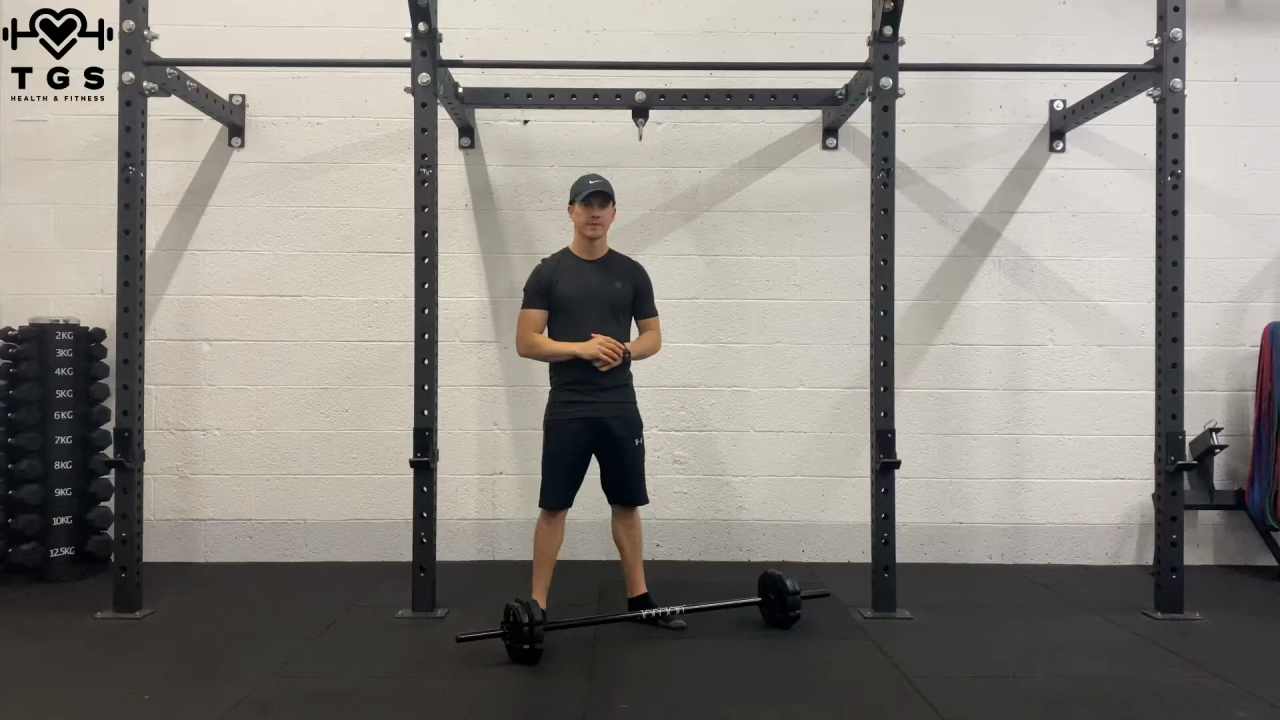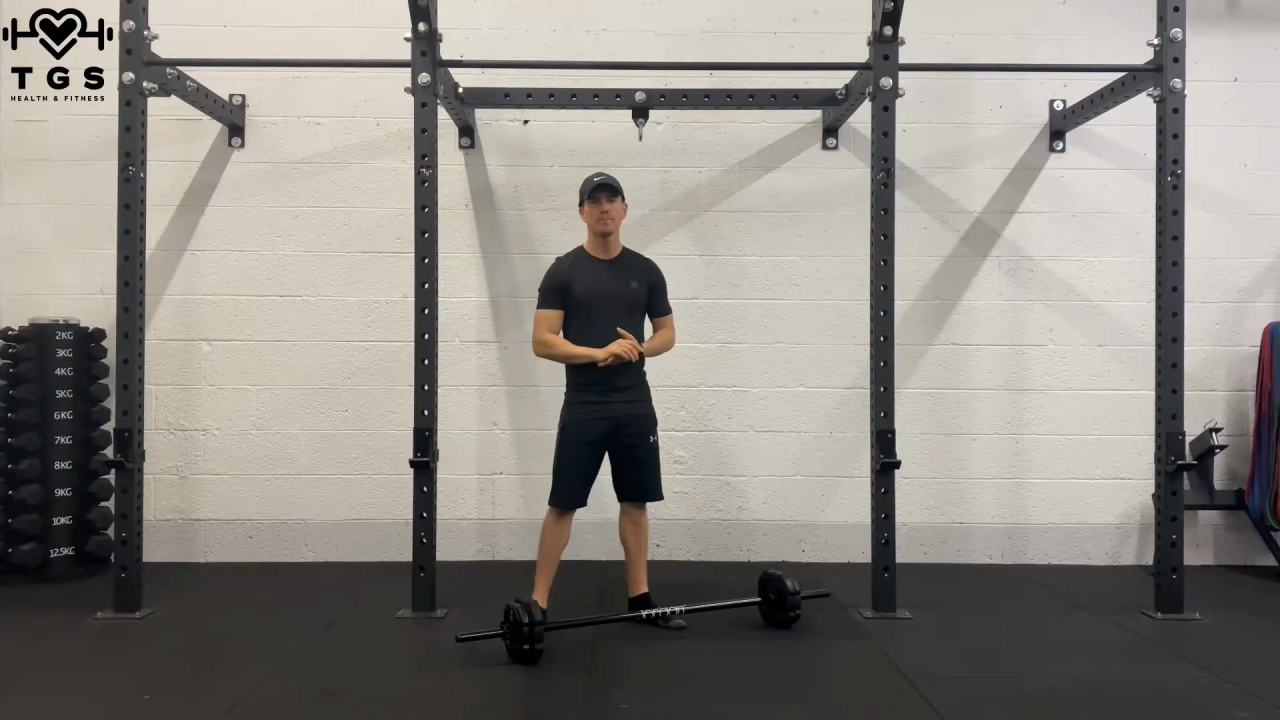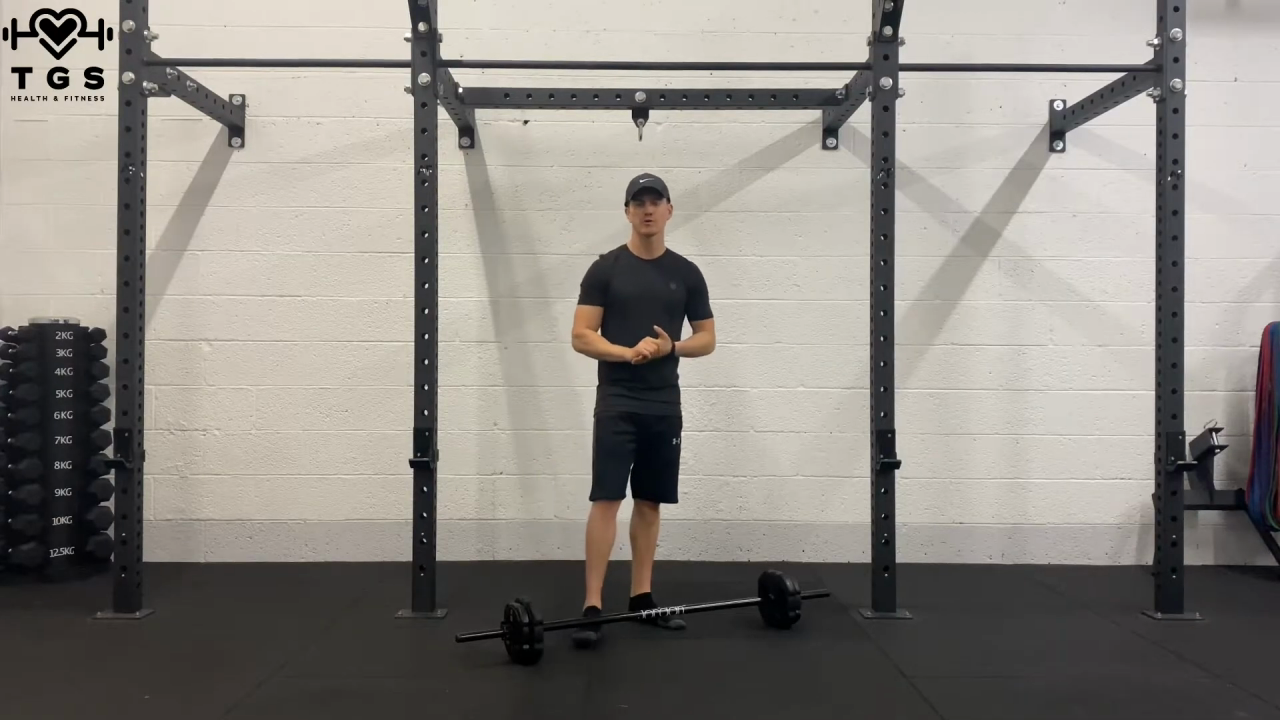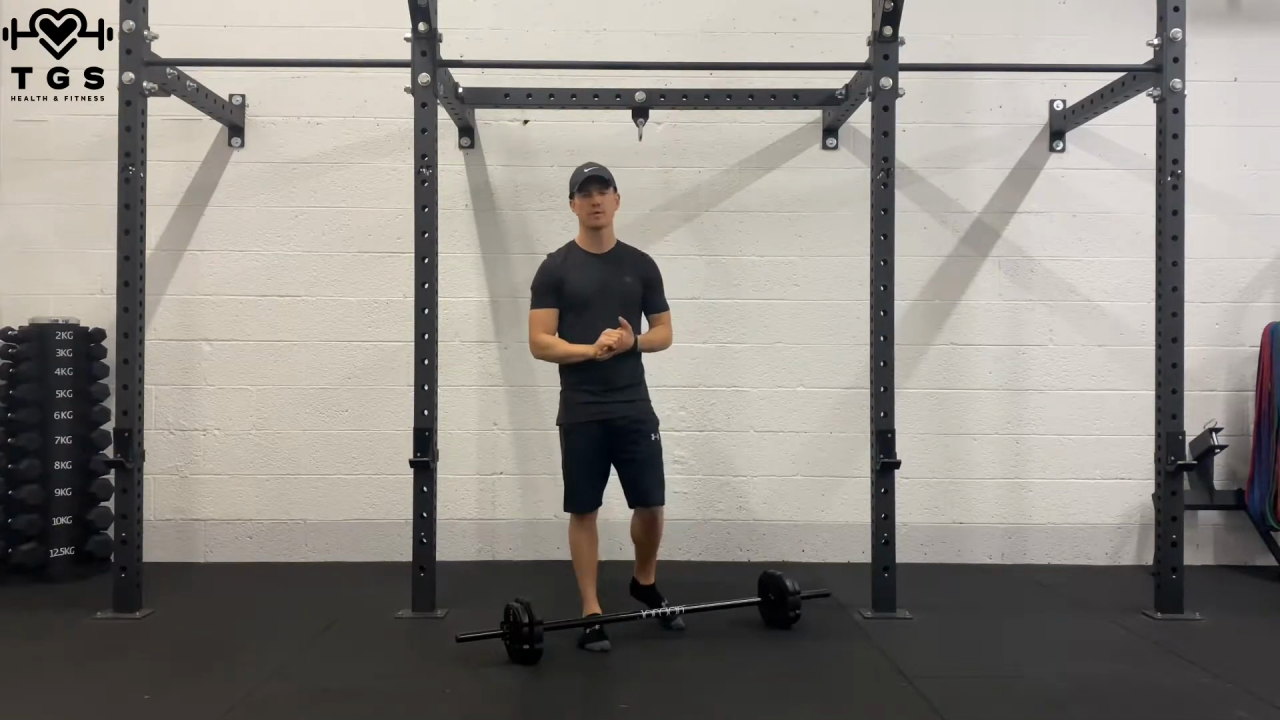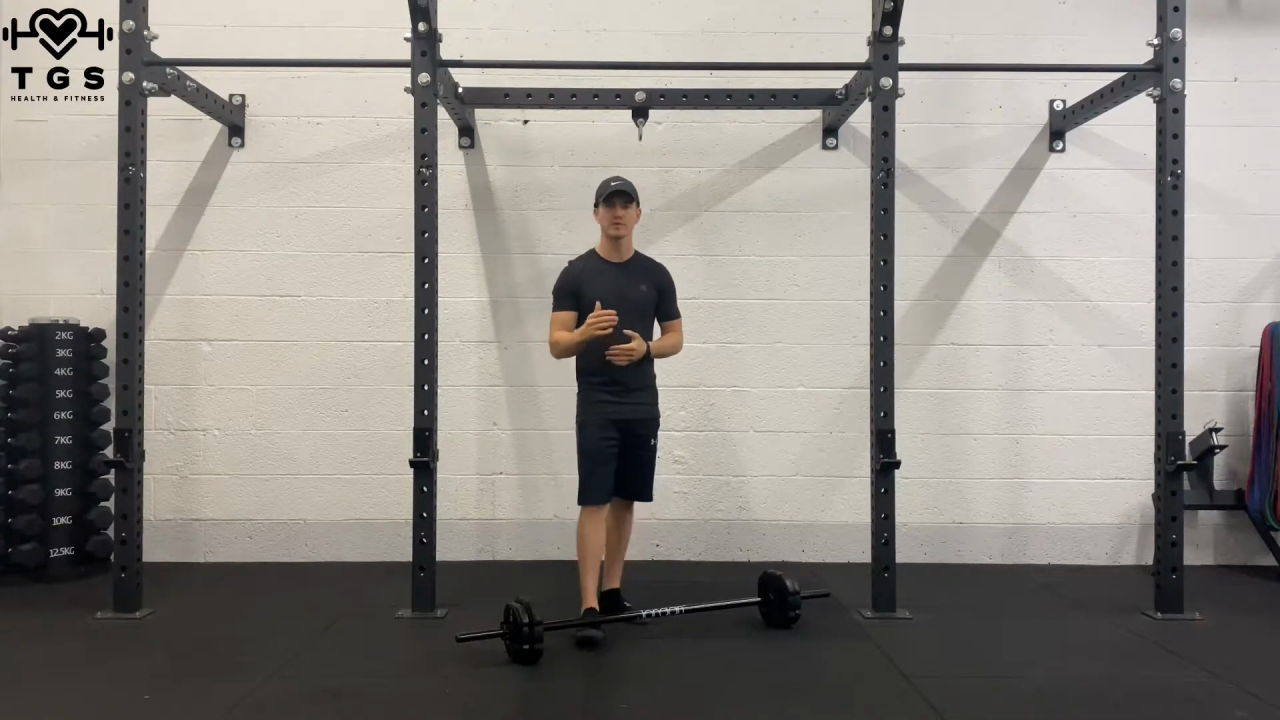
dt=1s
person 1, frame 1
left shoulder: (631, 273)
right shoulder: (549, 272)
left elbow: (653, 337)
right elbow: (526, 342)
left wrist: (624, 350)
right wrist: (582, 348)
left hip: (620, 407)
right hip: (568, 408)
left knee: (627, 503)
right knee: (554, 506)
left ankle: (638, 596)
right ankle: (538, 604)
person 1, frame 2
left shoulder: (646, 271)
right shoulder: (564, 271)
left elbow: (667, 333)
right elbow: (542, 342)
left wrist: (640, 348)
right wrist: (597, 353)
left hip: (635, 405)
right hip: (584, 406)
left knee: (636, 501)
right knee: (563, 504)
left ankle: (639, 596)
right ankle: (538, 603)
person 1, frame 3
left shoulder: (687, 273)
right shoulder: (605, 268)
left elbow: (707, 339)
right elbow: (581, 336)
left wrist: (670, 346)
right wrist: (629, 352)
left hip: (664, 404)
right hip: (616, 401)
left knee: (649, 502)
right knee: (606, 500)
left ankle: (641, 596)
right ankle: (592, 606)
person 1, frame 4
left shoulder: (640, 264)
right shoulder: (556, 268)
left elbow: (664, 333)
right elbow: (539, 342)
left wrist: (631, 341)
right wrist: (591, 350)
left hip: (634, 405)
right hip: (581, 410)
left knee: (651, 504)
right knee: (583, 511)
left ankle: (645, 584)
right ankle: (592, 613)
person 1, frame 5
left shoulder: (656, 274)
right shoulder: (576, 273)
left elbow: (675, 338)
right elbow: (556, 344)
left wrist: (645, 348)
right wrist: (586, 333)
left hip: (642, 406)
right hip: (597, 406)
left knee: (626, 500)
right knee: (595, 502)
left ankle: (611, 590)
right ankle: (590, 607)
